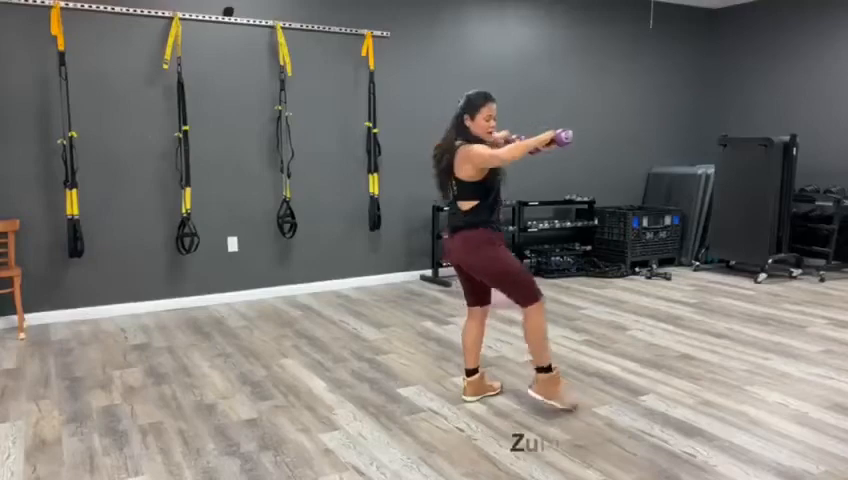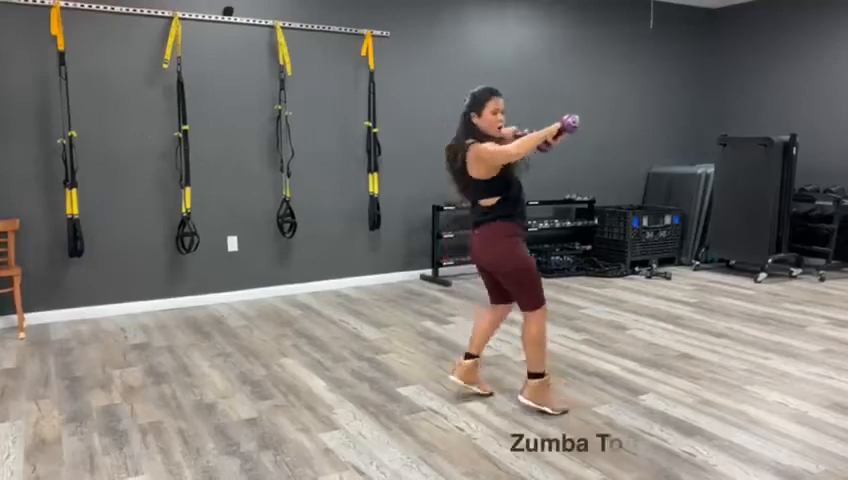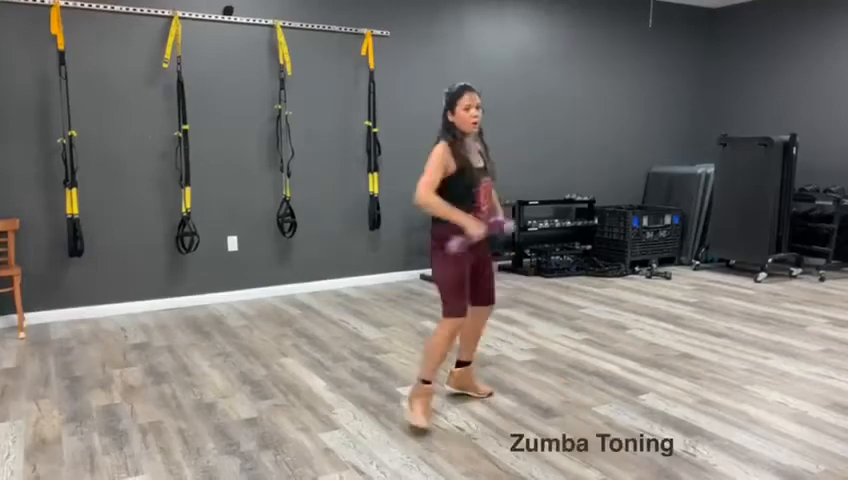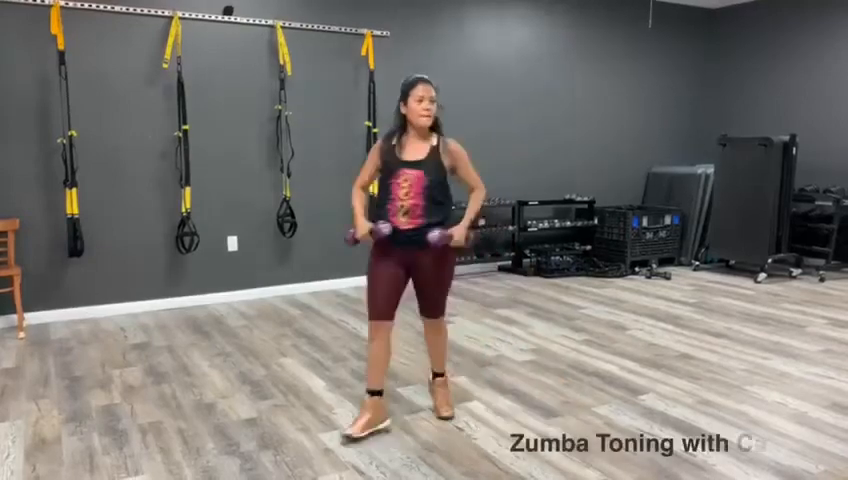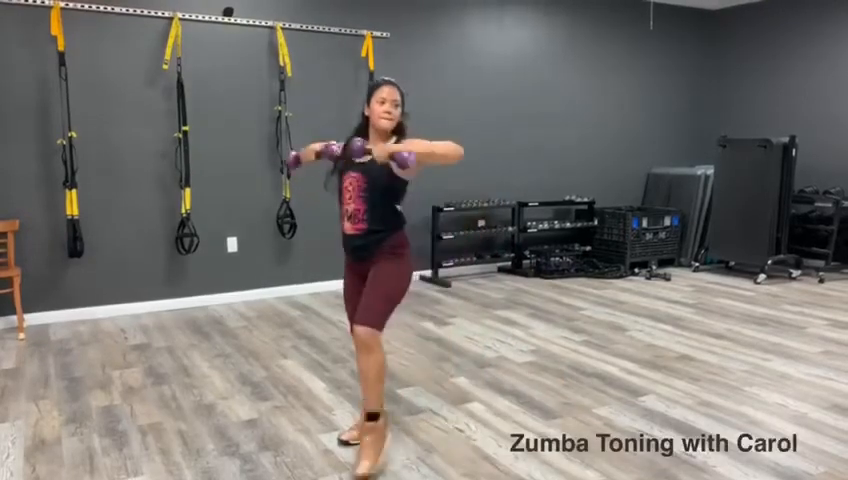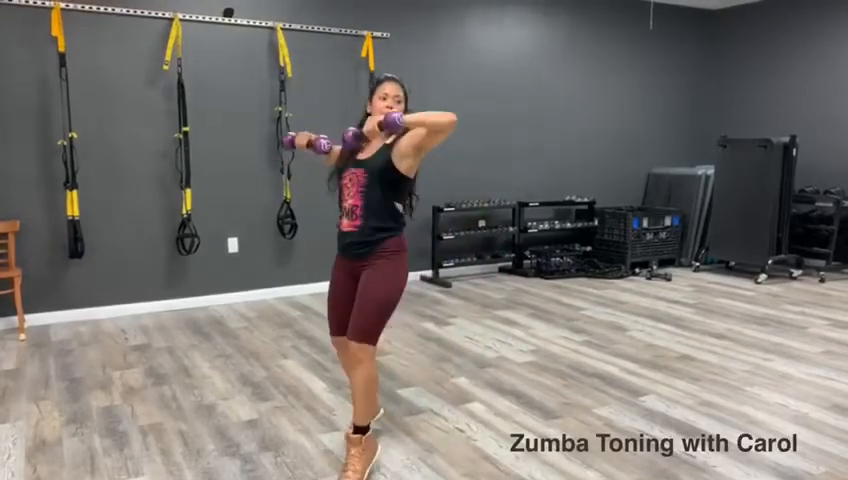
dt=0.4s
person 1, frame 1
left shoulder: (456, 148)
right shoulder: (471, 153)
right elbow: (503, 156)
left wrist: (501, 138)
right wrist: (541, 139)
left hip: (458, 242)
right hip: (480, 243)
left knee: (477, 309)
right knee: (533, 302)
left ankle: (473, 381)
right ankle: (547, 380)
person 1, frame 2
left shoulder: (469, 146)
right shoulder: (483, 151)
right elbow: (512, 152)
left wrist: (509, 134)
right wrist: (548, 131)
left hip: (482, 238)
right hip: (502, 239)
left knee: (500, 303)
right knee: (535, 309)
left ankle: (467, 367)
right ankle: (537, 387)
person 1, frame 3
left shoulder: (480, 148)
right shoulder: (445, 151)
right elbow: (423, 196)
left wrist: (498, 212)
right wrist: (466, 221)
left hip: (478, 242)
right hip: (451, 244)
left knee: (483, 308)
right knee: (454, 319)
left ankle: (462, 375)
right ankle: (420, 393)
person 1, frame 4
left shoulder: (448, 149)
right shoulder: (385, 147)
left elbow: (478, 189)
right elbow: (360, 187)
left wrist: (463, 226)
right wrist: (360, 220)
left hip: (433, 249)
right hip: (389, 249)
left knee: (433, 321)
right knee: (378, 325)
left ankle: (439, 383)
right ankle: (374, 408)
person 1, frame 5
left shoulder: (405, 149)
right shoulder: (351, 147)
left elbow: (454, 152)
right elbow: (325, 157)
left wrist: (397, 151)
right wrist: (313, 151)
left hip: (390, 256)
right hip: (355, 257)
left knee: (366, 334)
right knee: (361, 339)
left ankle: (374, 424)
right ankle: (371, 418)
person 1, frame 6
left shoulder: (406, 144)
right shoulder: (356, 146)
left elbow: (449, 120)
right elbow: (333, 156)
right wrist: (309, 143)
left hip: (385, 257)
right hip: (347, 256)
left knee: (360, 346)
right knee: (341, 340)
left ankle: (361, 442)
right ankle: (368, 406)
